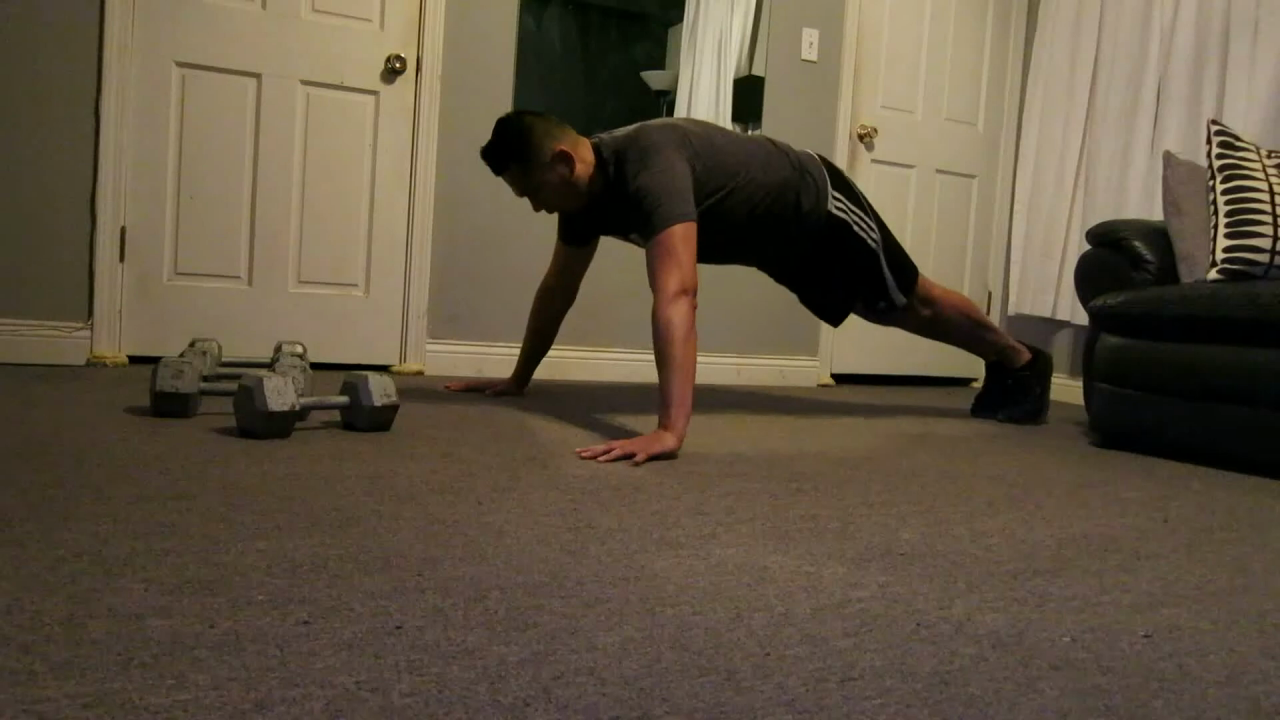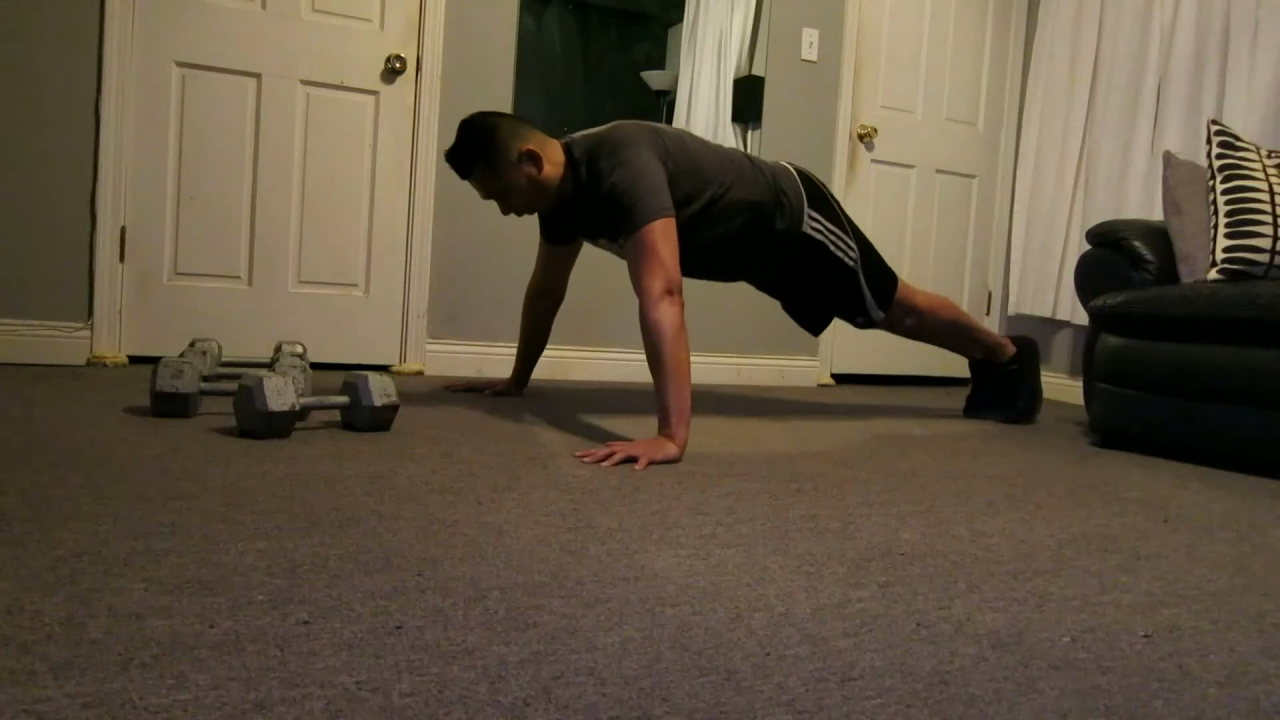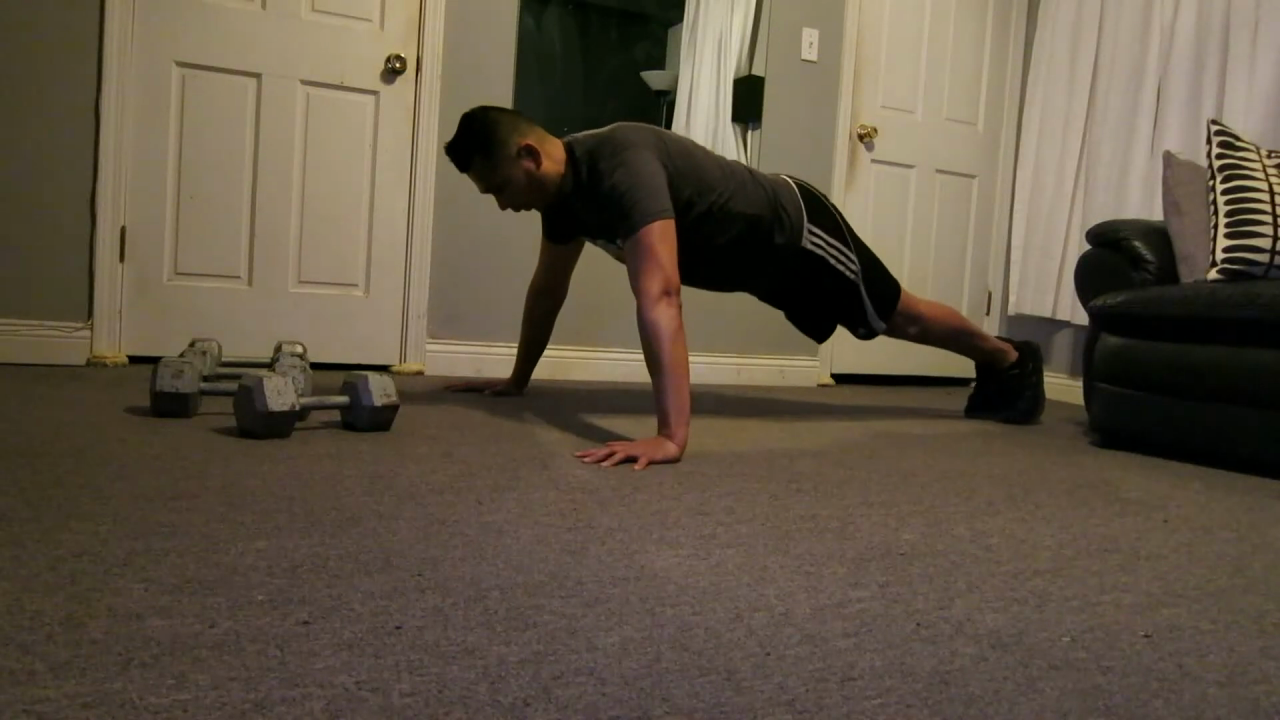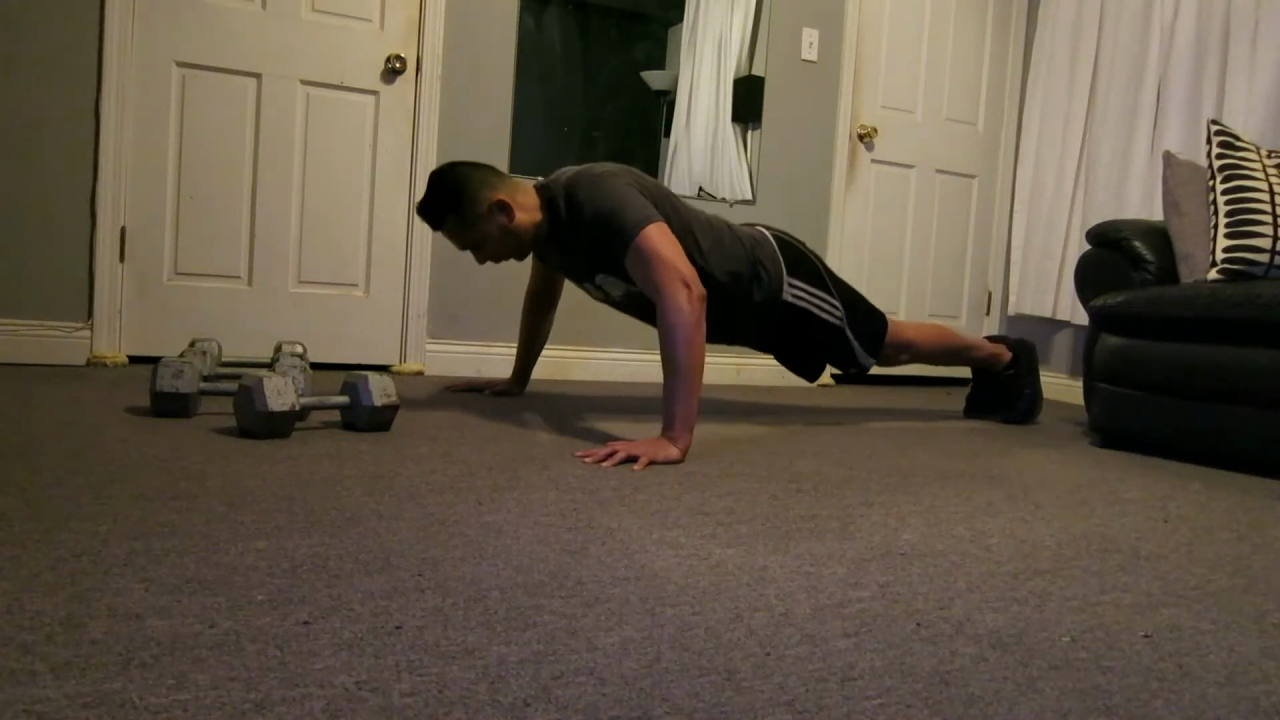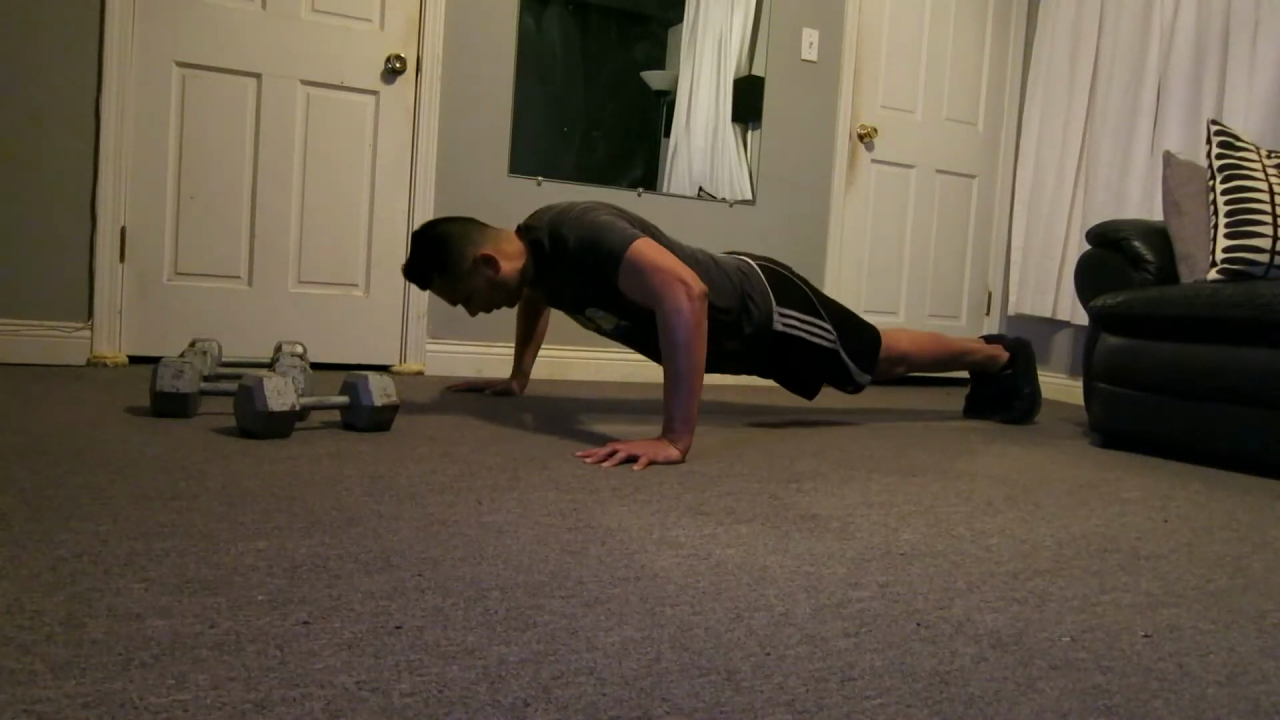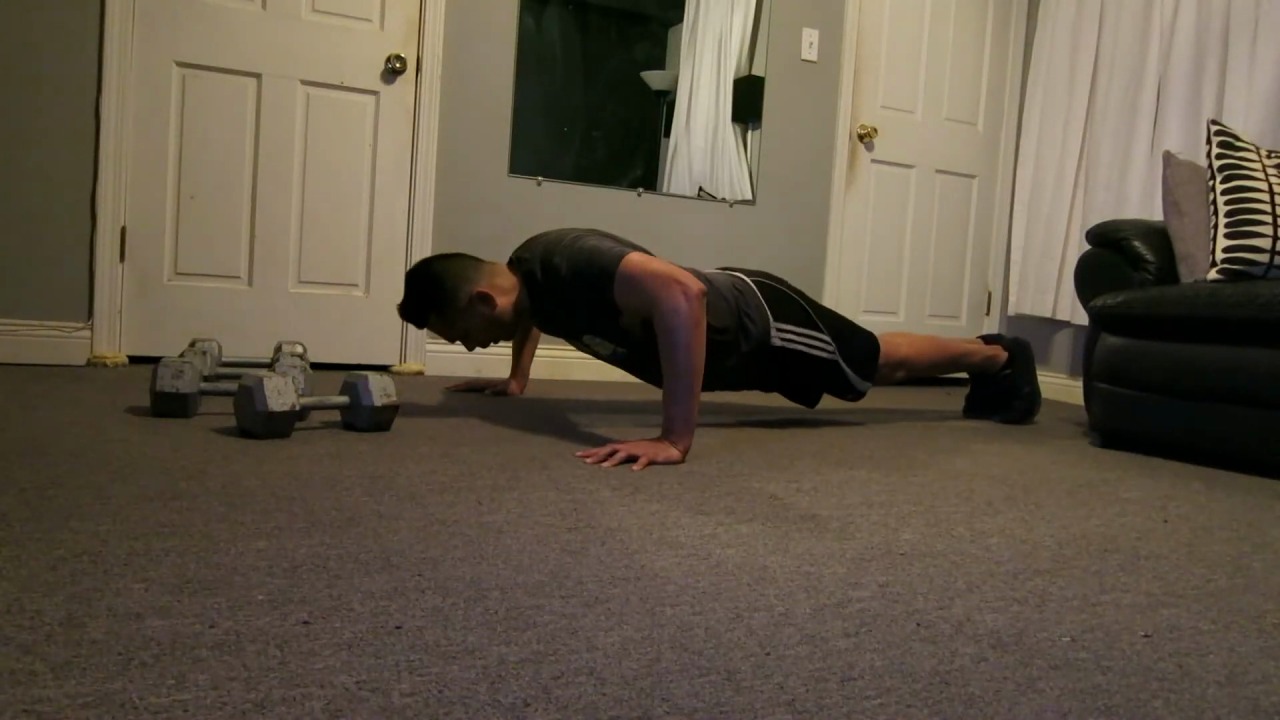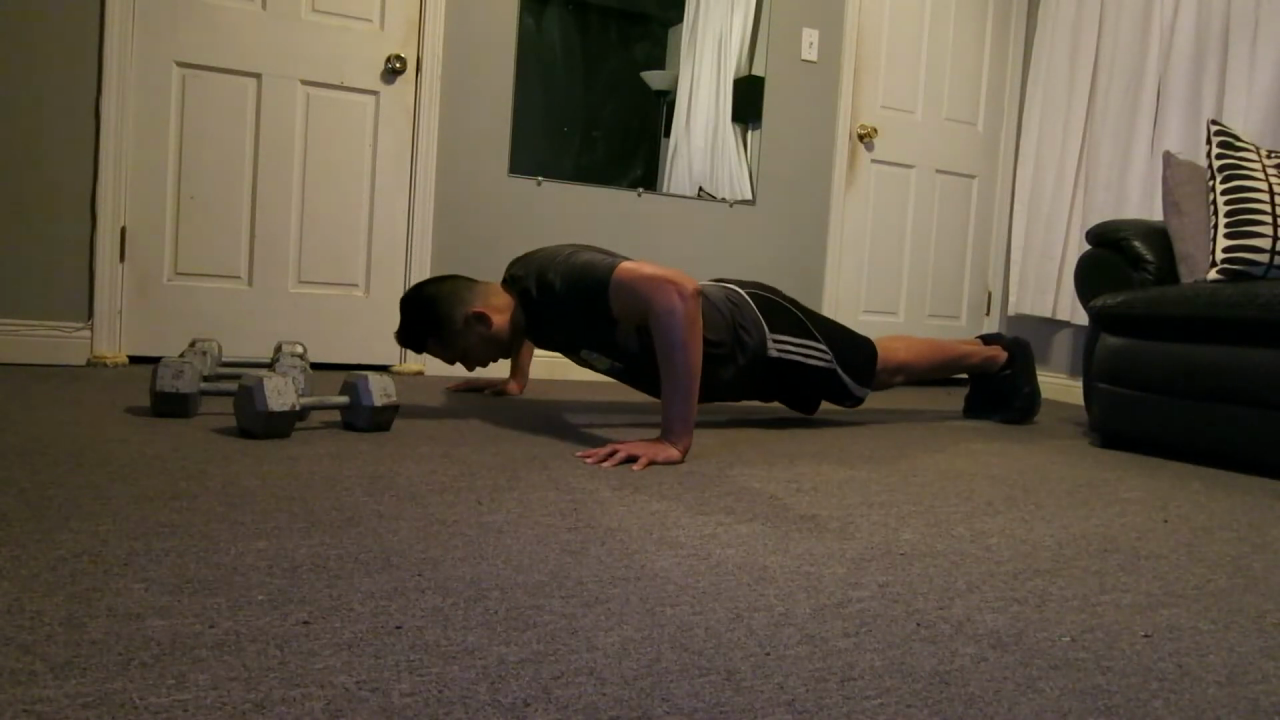
dt=0.5s
person 1, frame 1
left shoulder: (649, 167)
right shoulder: (589, 184)
left elbow: (675, 294)
right elbow: (559, 285)
left wrist: (669, 430)
right wrist: (517, 379)
left hip: (817, 204)
right hip: (777, 236)
left knee: (913, 303)
right knee: (894, 316)
left ankle: (1022, 363)
right ankle: (1001, 368)
person 1, frame 2
left shoulder: (620, 165)
right shoulder: (564, 187)
left elbow: (661, 296)
right elbow: (545, 288)
left wrist: (671, 436)
right wrist: (516, 379)
left hip: (793, 217)
right hip: (755, 246)
left knee: (896, 310)
right knee: (885, 319)
left ankle: (1009, 355)
right ankle: (985, 365)
person 1, frame 3
left shoulder: (621, 165)
right shoulder: (564, 185)
left elbow: (659, 297)
right elbow: (548, 286)
left wrist: (672, 436)
right wrist: (517, 380)
left hip: (794, 230)
right hip: (756, 255)
left knee: (900, 318)
right knee: (891, 326)
left ankle: (1011, 360)
right ankle: (995, 366)
person 1, frame 4
left shoulder: (595, 200)
right shoulder: (548, 216)
left elbow: (684, 295)
right elbow: (543, 292)
left wrist: (674, 438)
right wrist: (518, 378)
left hip: (772, 280)
right hip: (742, 292)
left knee: (889, 347)
right knee: (886, 351)
left ankle: (1005, 359)
right ankle: (994, 357)
person 1, frame 5
left shoulder: (581, 239)
right shoulder: (534, 245)
left elbow: (685, 295)
right elbow: (538, 296)
left wrist: (675, 438)
right wrist: (518, 377)
left hip: (762, 308)
right hip: (736, 309)
left knee: (883, 357)
right knee: (879, 359)
left ankle: (1002, 358)
right ankle: (991, 357)
person 1, frame 6
left shoulder: (571, 267)
right shoulder: (525, 269)
left elbow: (683, 295)
left wrist: (675, 440)
right wrist: (517, 378)
left hip: (758, 321)
right hip: (731, 317)
left knee: (881, 363)
right knee: (878, 366)
left ankle: (1002, 358)
right ankle: (989, 355)
person 1, frame 7
left shoulder: (565, 282)
right shoulder: (520, 282)
left elbow: (677, 293)
left wrist: (674, 439)
right wrist: (516, 378)
left hip: (754, 332)
right hip: (730, 322)
left knee: (881, 367)
right knee: (877, 367)
left ankle: (1001, 358)
right ankle: (990, 355)
